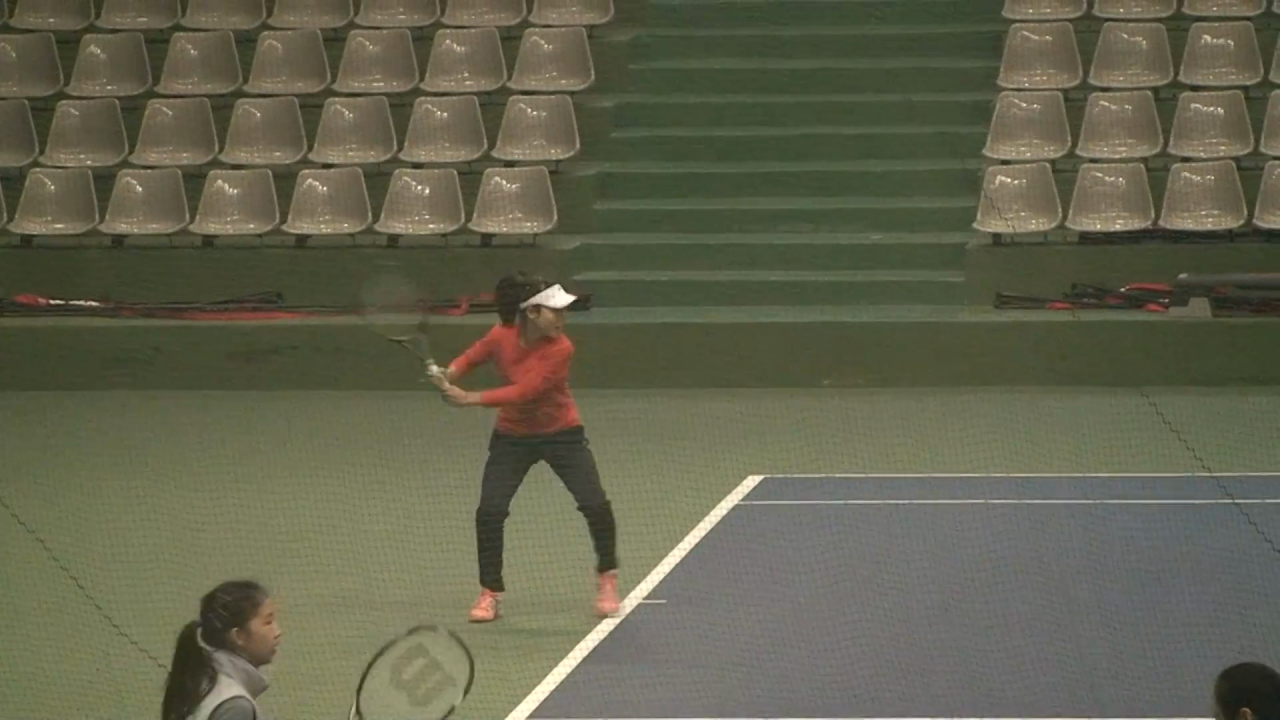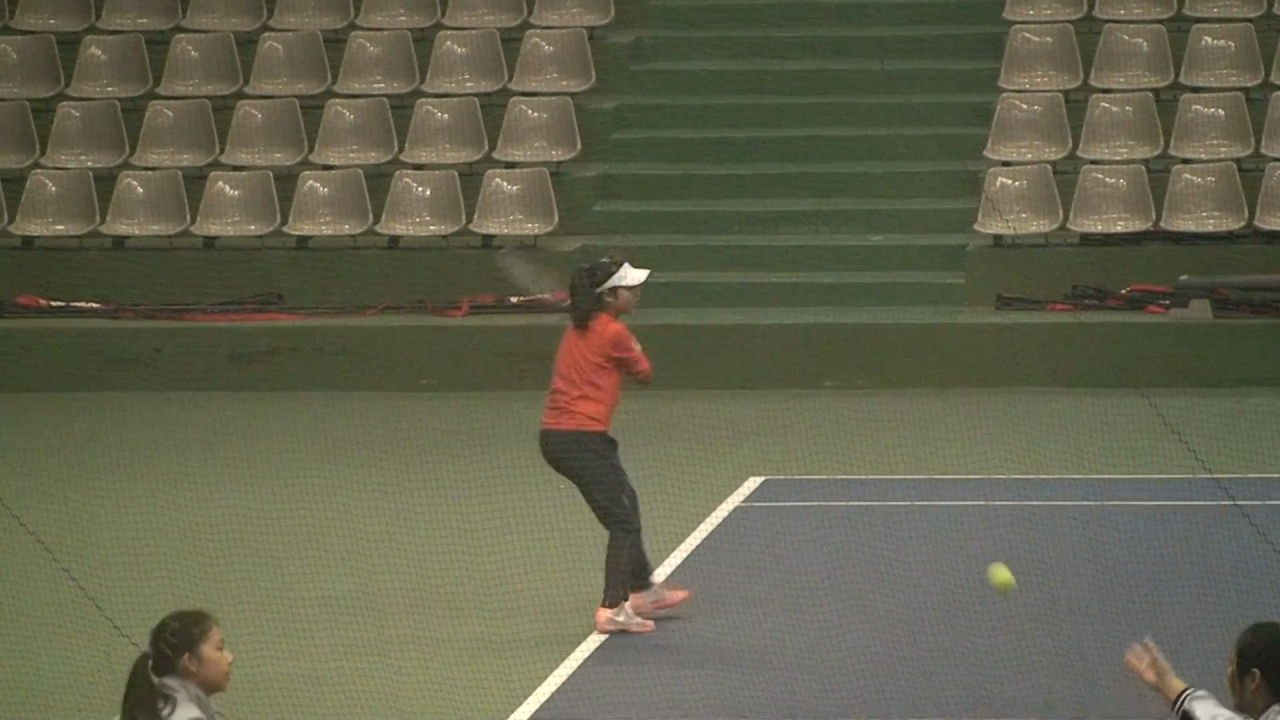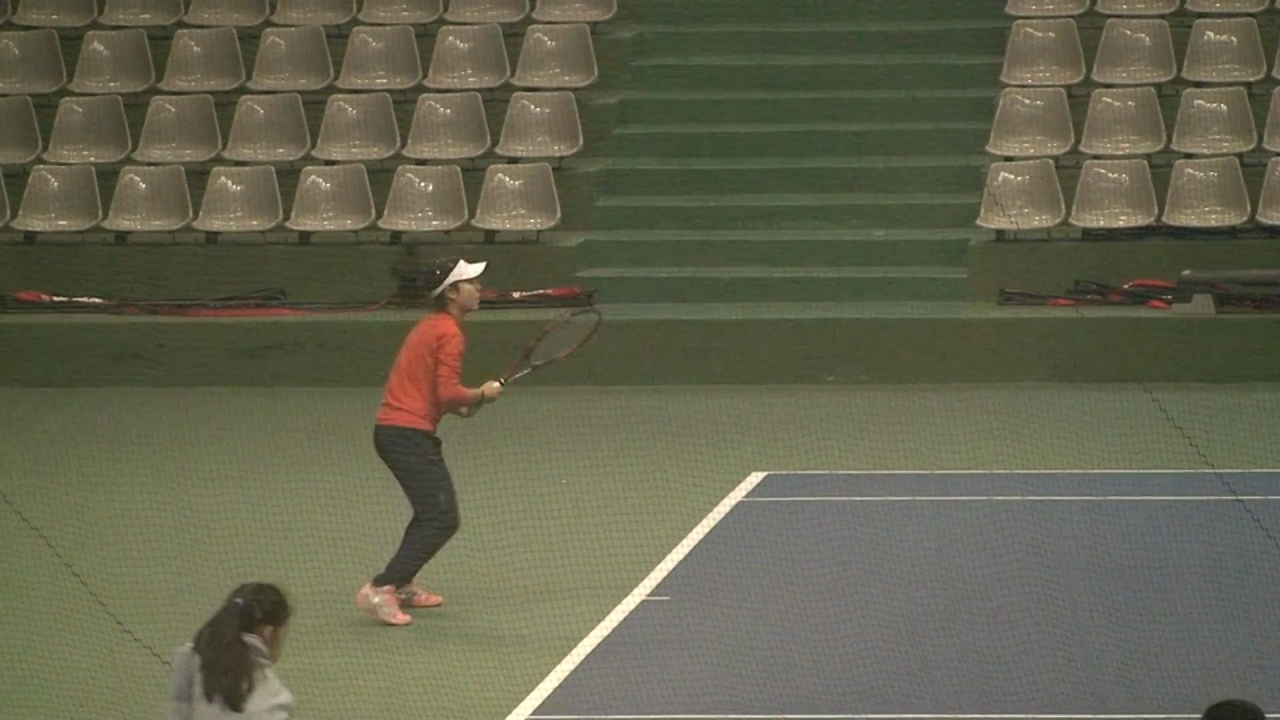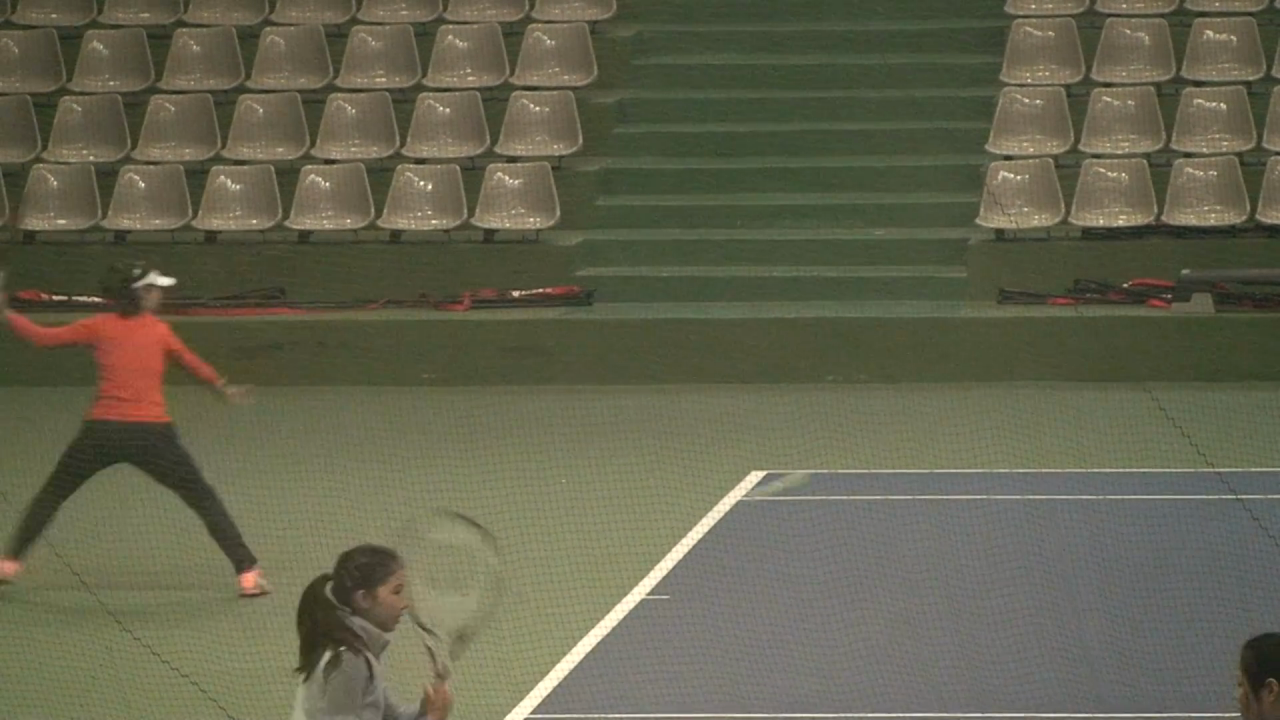
dt=1s
person 1, frame 1
left shoulder: (561, 349)
right shoulder: (501, 334)
left elbow: (521, 392)
right elbow: (470, 357)
left wrist: (470, 399)
right wrist: (448, 374)
left hip: (562, 434)
right hip: (512, 436)
left knee: (595, 504)
right knee: (490, 512)
left ankle: (606, 578)
right ankle: (490, 592)
person 1, frame 2
left shoulder: (581, 327)
right shoulder: (614, 333)
right elbow: (643, 373)
right wrist: (635, 350)
left hip: (555, 437)
right hip: (583, 440)
left knee: (622, 511)
right knee: (624, 522)
left ankle: (642, 592)
right ankle: (612, 609)
person 1, frame 3
left shoulder: (431, 325)
right shoulder: (450, 333)
right elbow: (448, 393)
left wrist: (461, 404)
right wrist: (483, 394)
left hip: (392, 429)
right hip: (408, 435)
left knee: (433, 513)
right knee: (443, 520)
left ankle: (401, 587)
right ankle: (379, 589)
person 1, frame 4
left shoulder: (98, 325)
right shoulder: (161, 331)
left elbow: (41, 337)
right elbow: (195, 365)
right wrist: (224, 388)
left hip: (104, 429)
right hip: (153, 431)
left knee: (53, 491)
right knee: (203, 499)
right ankle: (248, 573)
